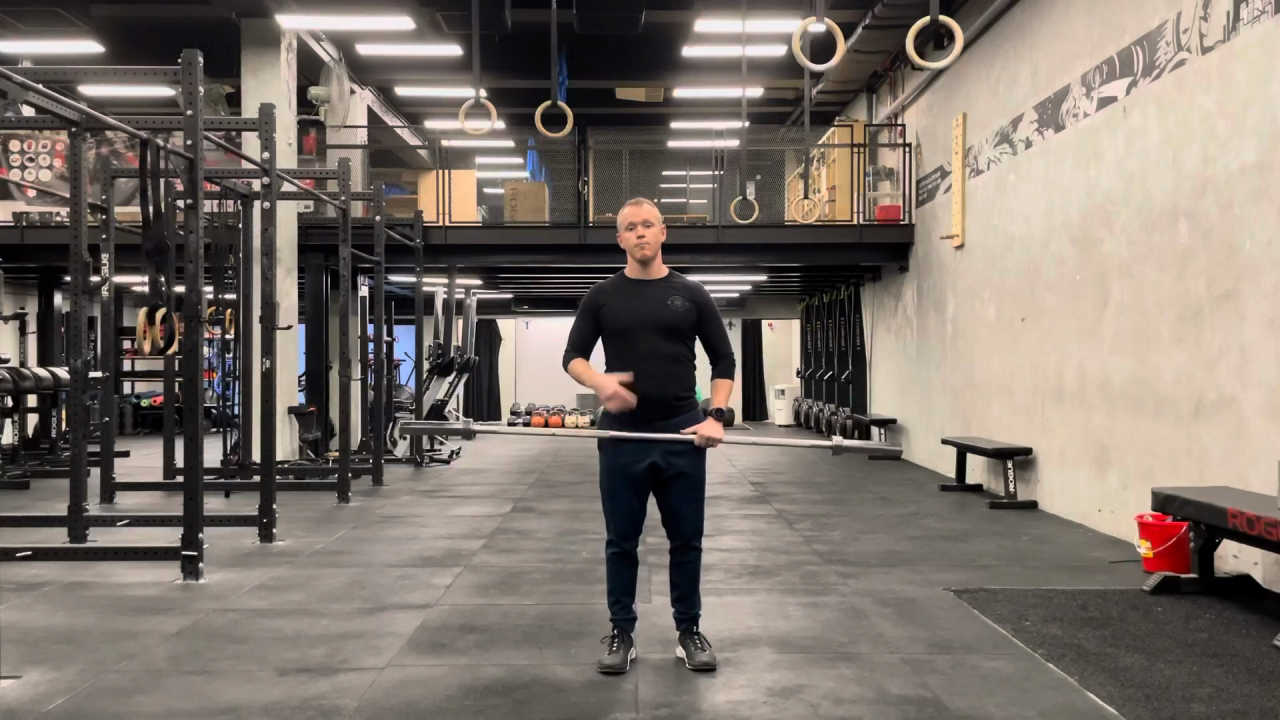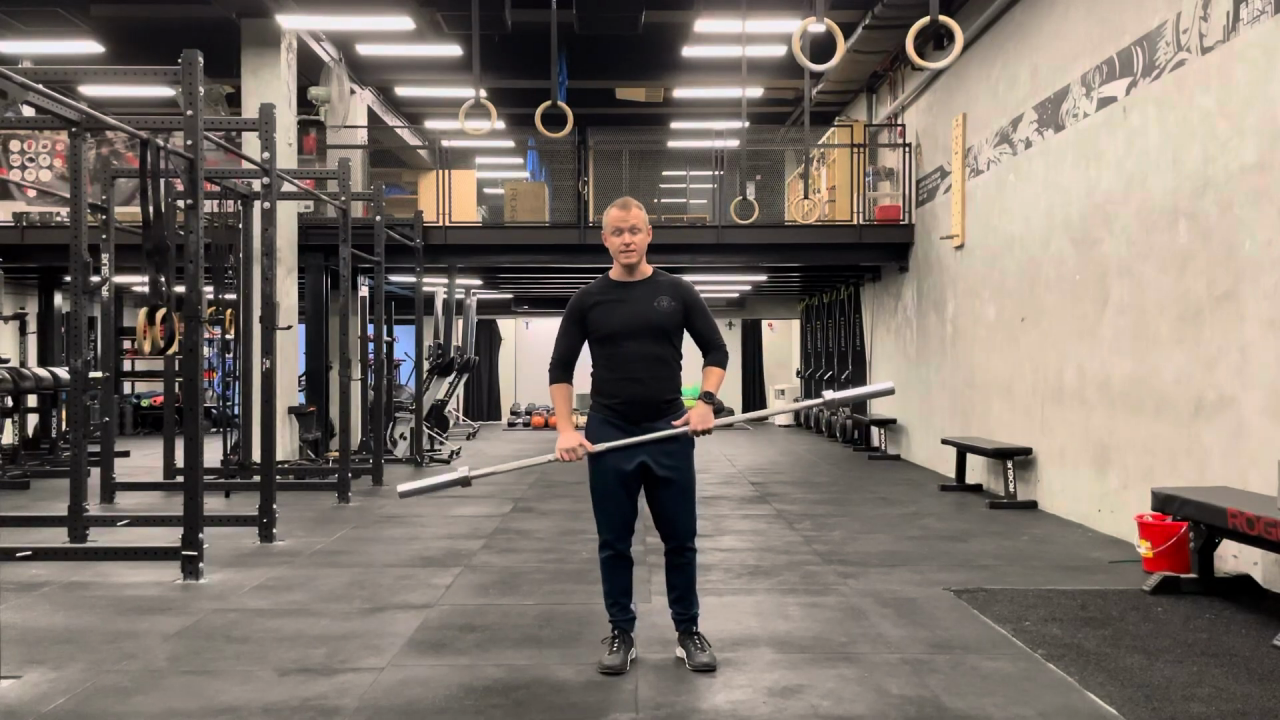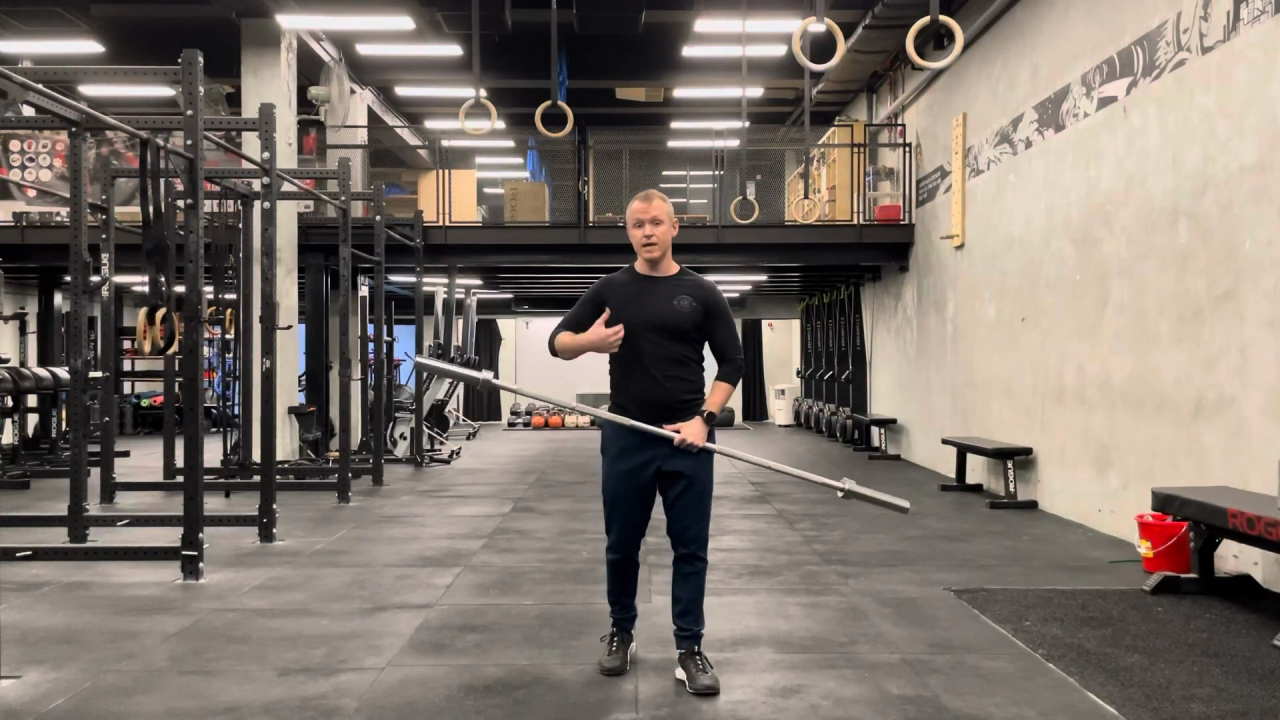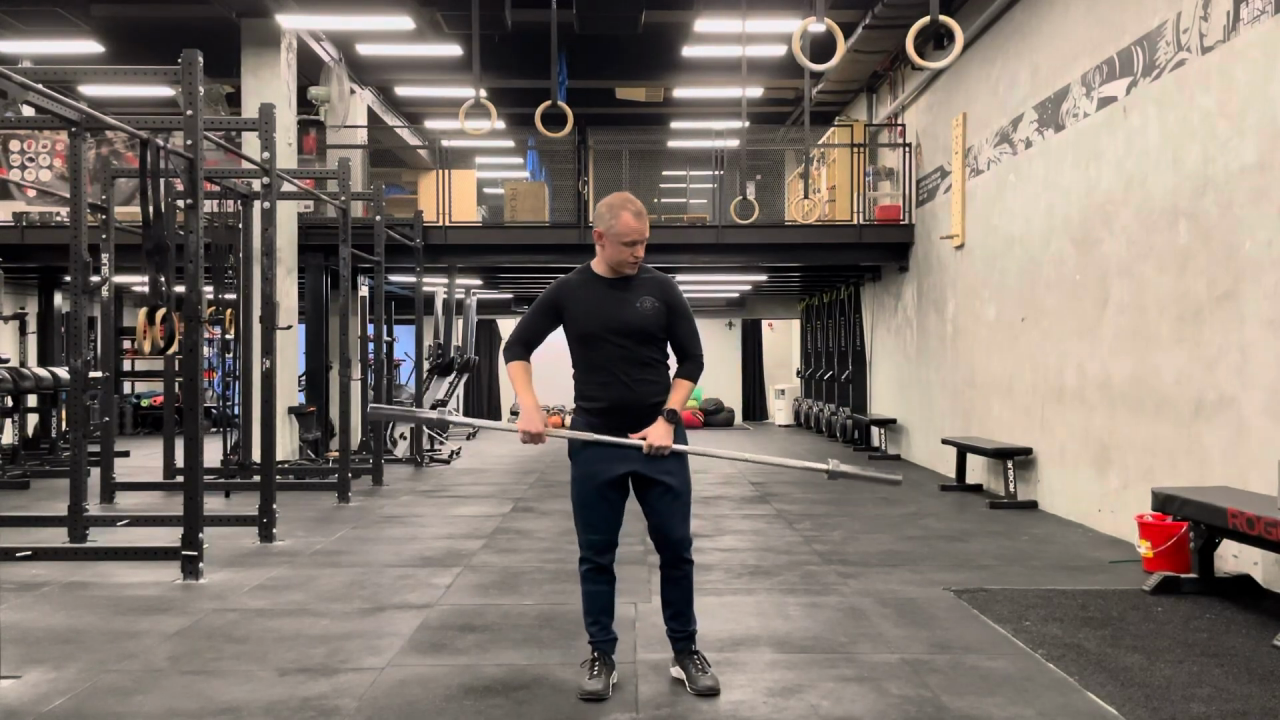
dt=1s
person 1, frame 1
left shoulder: (692, 294)
right shoulder: (602, 296)
left elbow: (723, 359)
right elbow: (573, 356)
left wrist: (716, 416)
right wrist: (597, 380)
left hip: (683, 431)
right hip: (622, 433)
left knee: (686, 538)
right knee: (621, 540)
left ankle: (688, 631)
right ankle: (621, 632)
person 1, frame 2
left shoulder: (677, 292)
right shoulder: (588, 300)
left elbow: (716, 350)
right elbow: (560, 367)
left wrist: (706, 401)
right wrist: (565, 428)
left hip: (669, 431)
right hip: (609, 434)
left knee: (680, 539)
right knee: (614, 542)
left ankle: (688, 631)
right ankle: (621, 633)
person 1, frame 3
left shoulder: (702, 292)
right shoulder: (610, 289)
left elbow: (732, 363)
right elbow: (557, 342)
left wrist: (705, 418)
right wrist: (587, 341)
left hip: (688, 438)
right hip: (626, 436)
left knee: (690, 548)
right knee: (621, 545)
left ankle: (688, 649)
right ankle: (621, 632)
person 1, frame 4
left shoulder: (661, 288)
right shoulder: (567, 292)
left elbow: (691, 359)
right elbow: (517, 346)
left wrist: (669, 418)
right wrist: (528, 405)
left hip: (658, 438)
right hip: (594, 440)
left knee: (675, 549)
right knee: (596, 555)
left ankle: (685, 650)
right ankle: (601, 655)
